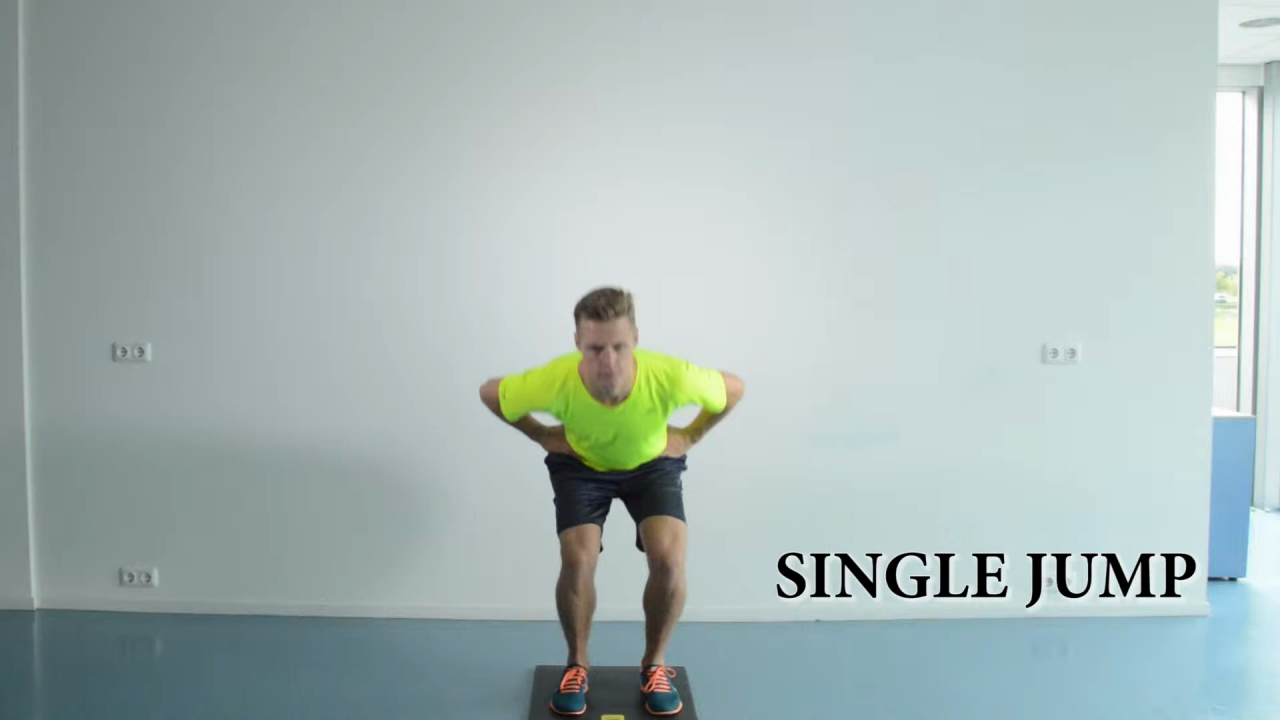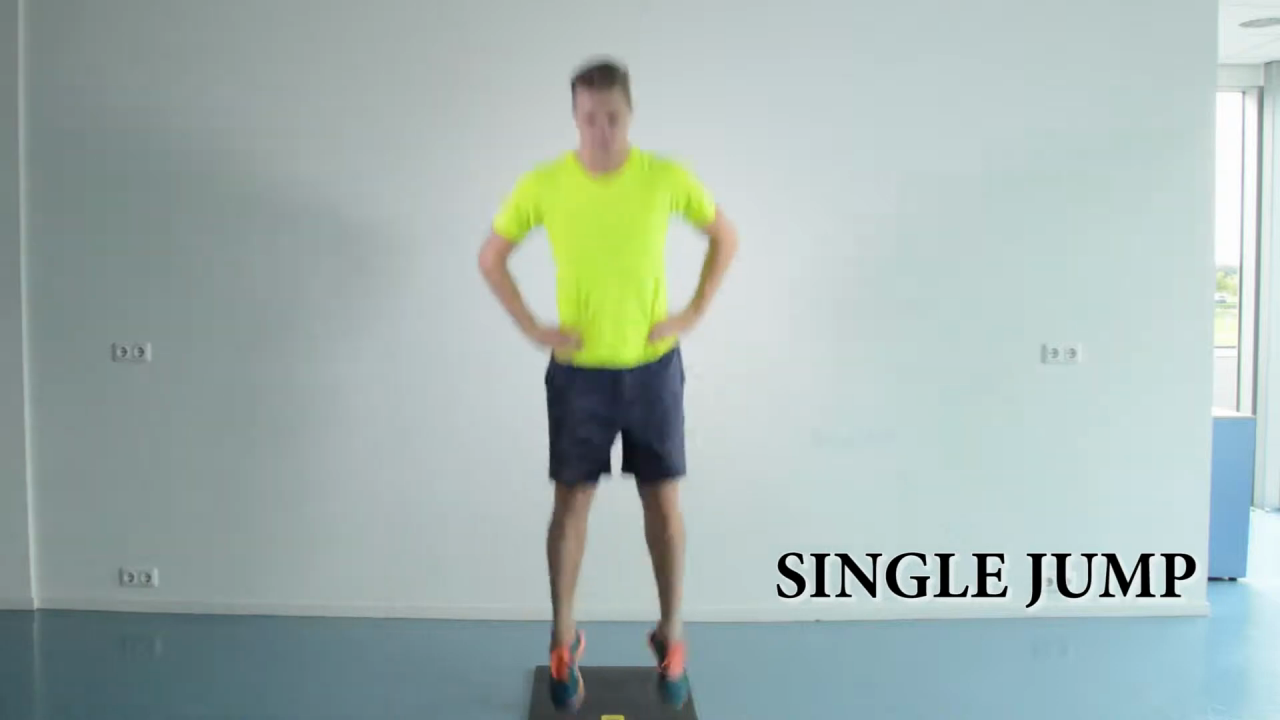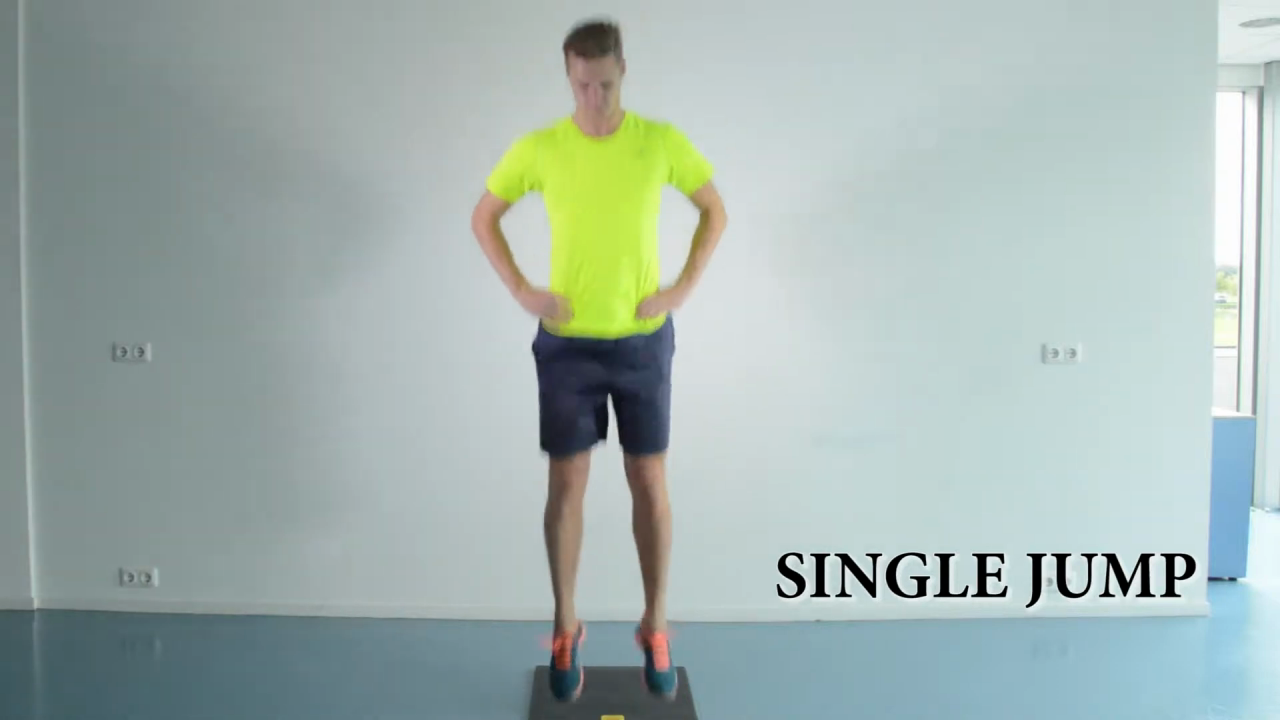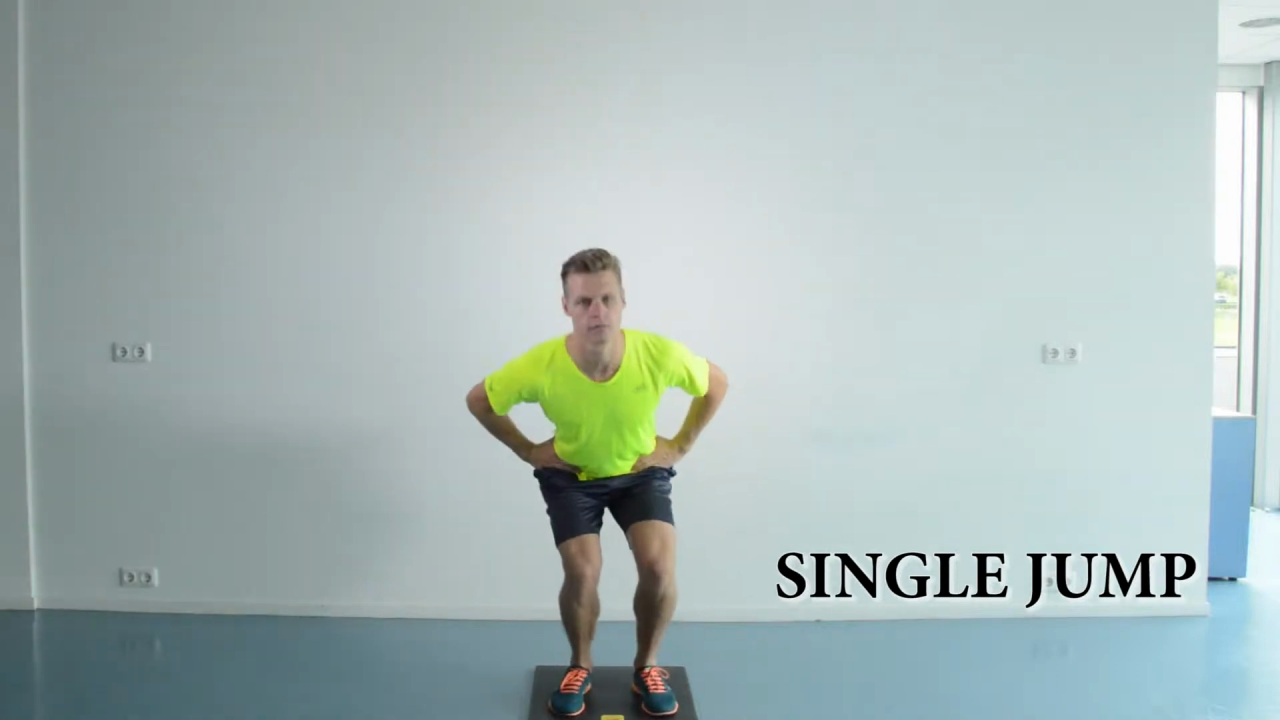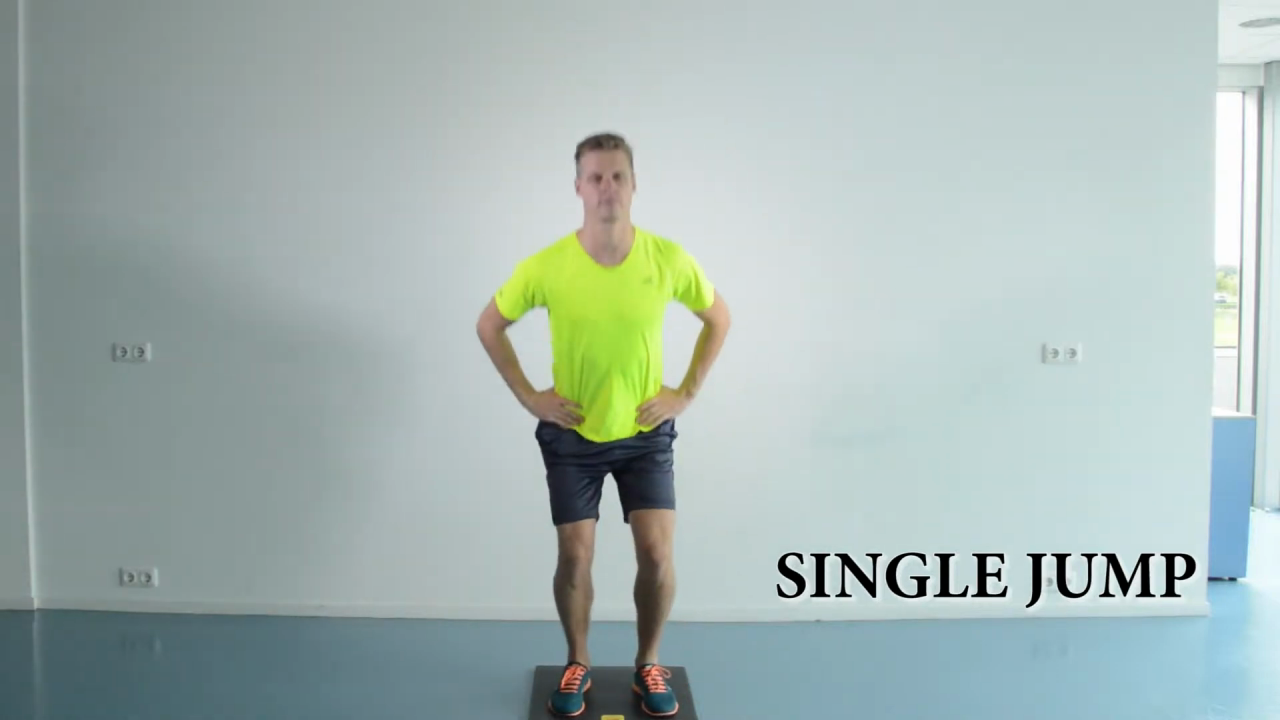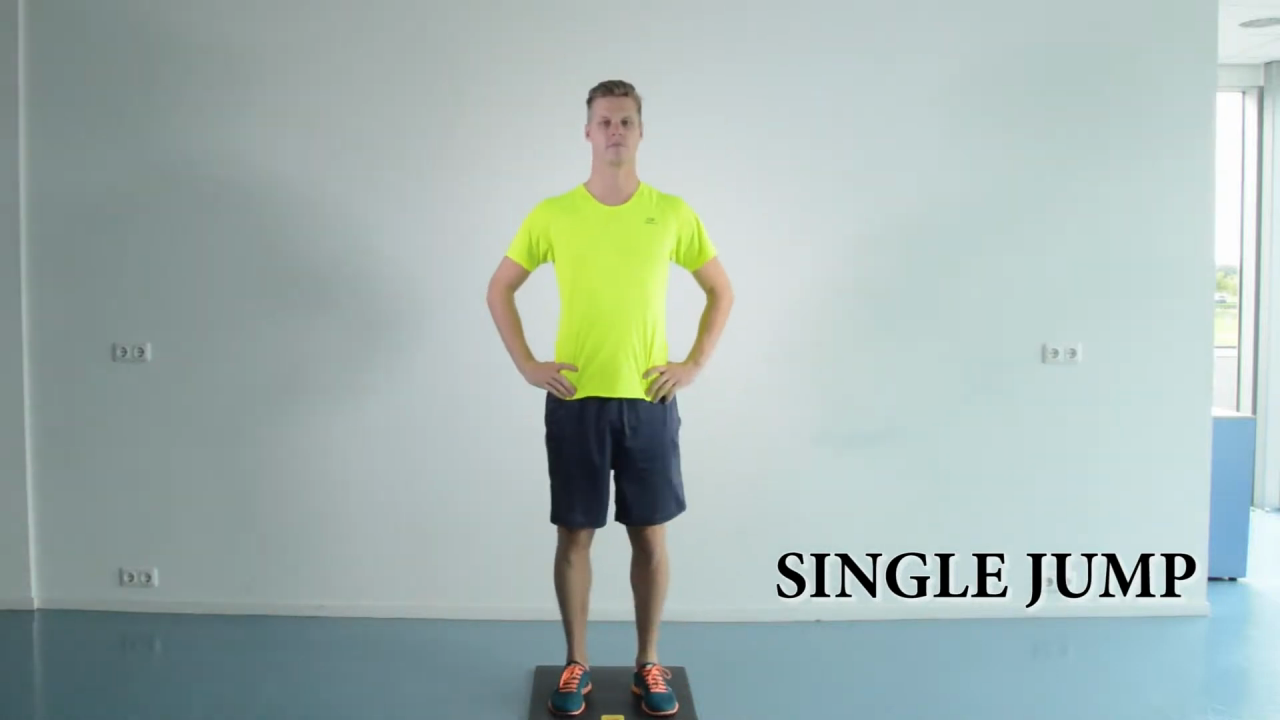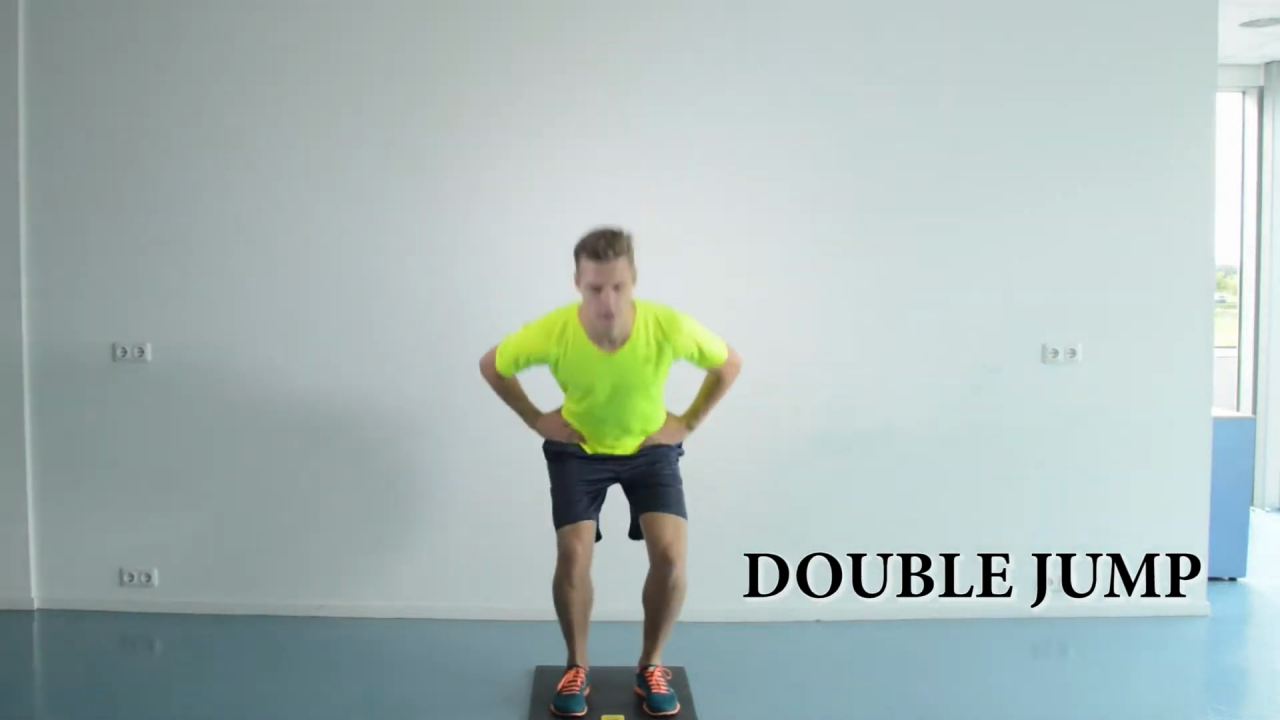
dt=0.5s
person 1, frame 1
left shoulder: (670, 377)
right shoulder: (554, 382)
left elbow: (735, 386)
right elbow: (489, 392)
left wrist: (688, 437)
right wrist: (543, 436)
left hip: (652, 465)
right hip: (582, 467)
left knee: (669, 558)
right knee: (578, 560)
left ankle: (655, 665)
right ankle: (576, 665)
person 1, frame 2
left shoulder: (664, 176)
right shoulder: (544, 185)
left elbow: (723, 234)
right elbow: (491, 254)
left wrist: (692, 313)
right wrist: (533, 328)
left hip: (653, 368)
right hip: (578, 372)
left knee: (662, 503)
right knee: (571, 502)
left ankle: (670, 635)
right ankle: (564, 638)
person 1, frame 3
left shoulder: (660, 142)
right shoulder: (538, 149)
left elbow: (714, 208)
right elbow: (485, 215)
left wrist: (683, 287)
right wrist: (521, 291)
left hip: (642, 342)
right hip: (566, 344)
left knee: (651, 484)
right knee: (565, 486)
left ankle: (653, 633)
right ankle: (566, 632)
person 1, frame 4
left shoulder: (661, 355)
right shoulder: (538, 368)
left elbow: (717, 384)
right elbow: (478, 401)
left wrist: (681, 445)
right wrist: (529, 450)
left hip: (640, 472)
right hip: (570, 475)
left knee: (659, 566)
right knee: (582, 571)
left ankle: (647, 665)
right ankle: (580, 665)
person 1, frame 5
left shoulder: (669, 258)
right shoulder: (546, 265)
left elbow: (719, 320)
right elbow: (489, 326)
left wrist: (687, 392)
right wrist: (528, 396)
left hip: (645, 432)
right hip: (571, 433)
left knee: (656, 553)
right knee: (575, 555)
left ankle: (648, 665)
right ankle: (577, 664)
person 1, frame 6
left shoulder: (673, 213)
right shoulder: (552, 214)
left elbow: (721, 291)
right elbow: (500, 289)
left wrist: (696, 363)
right wrist: (526, 364)
left hip: (648, 402)
right hip: (575, 402)
left knee: (649, 538)
right knee: (575, 537)
left ankle: (648, 664)
right ankle: (576, 664)
person 1, frame 7
left shoulder: (669, 328)
right shoulder: (551, 334)
left elbow: (729, 363)
right elbow: (492, 366)
left wrist: (689, 421)
right wrist: (537, 420)
left hip: (649, 447)
right hip: (578, 449)
left knee: (671, 553)
right knee: (573, 555)
left ankle: (652, 666)
right ankle: (576, 666)
